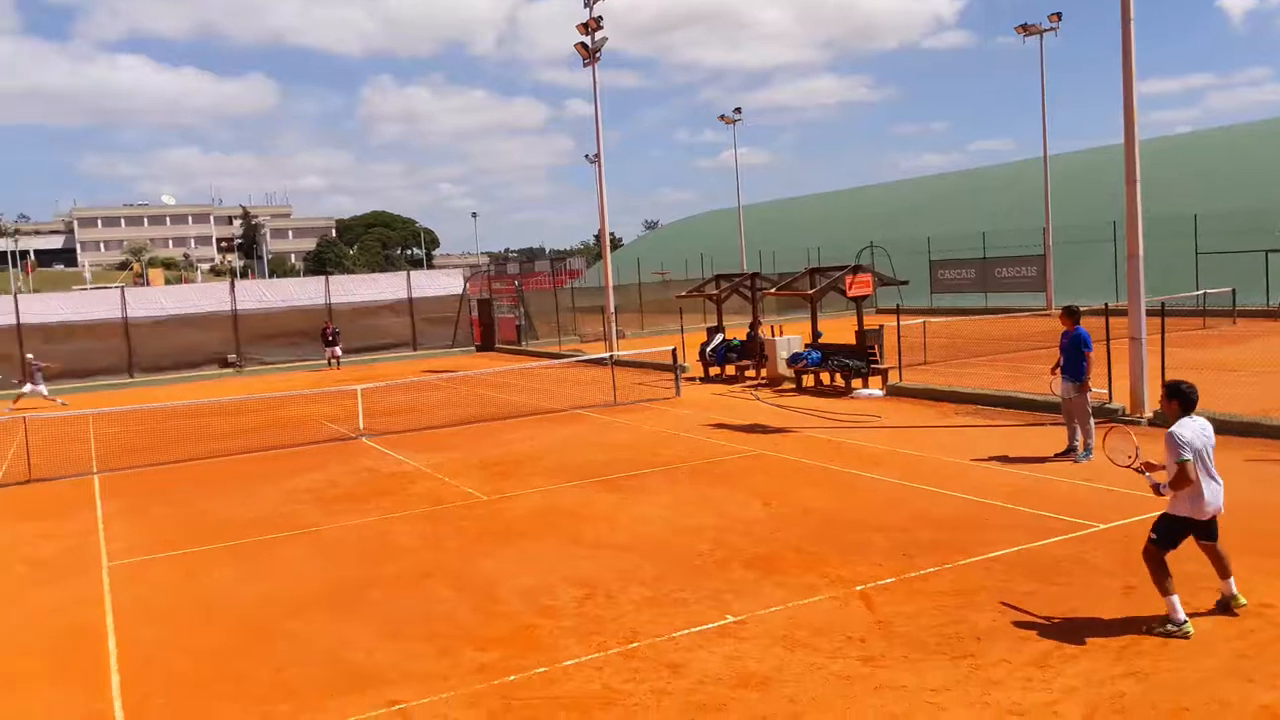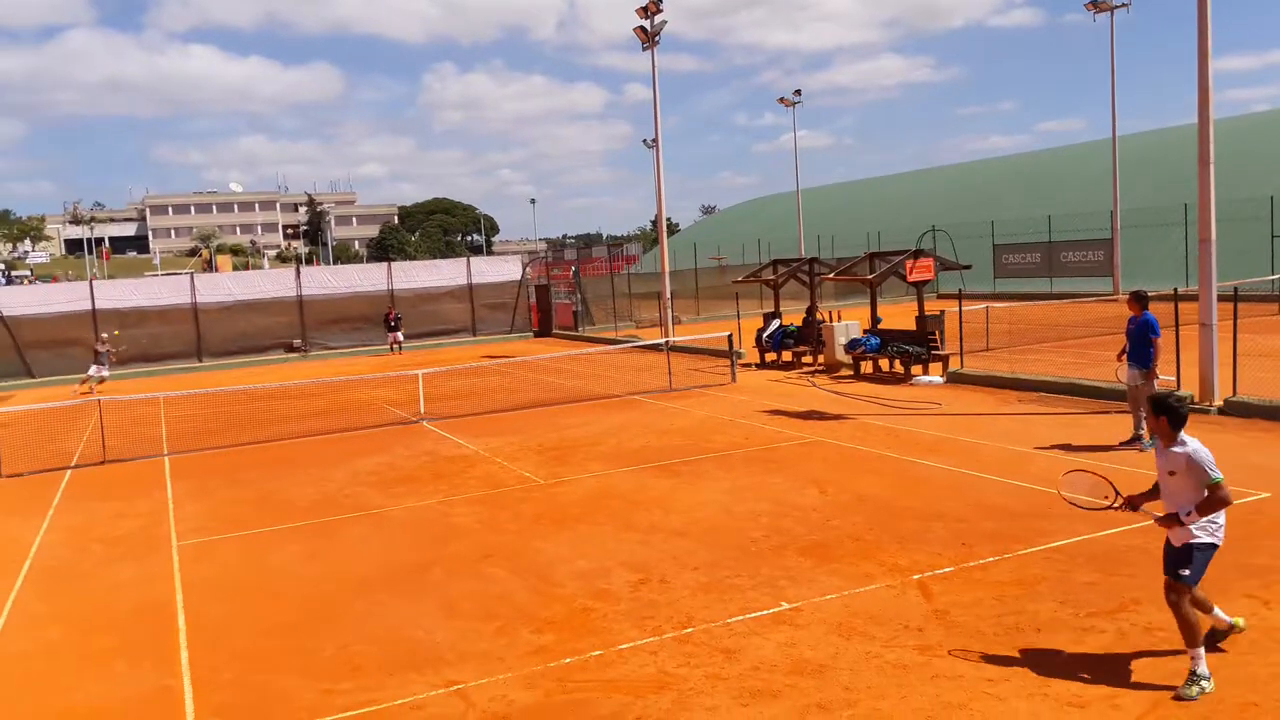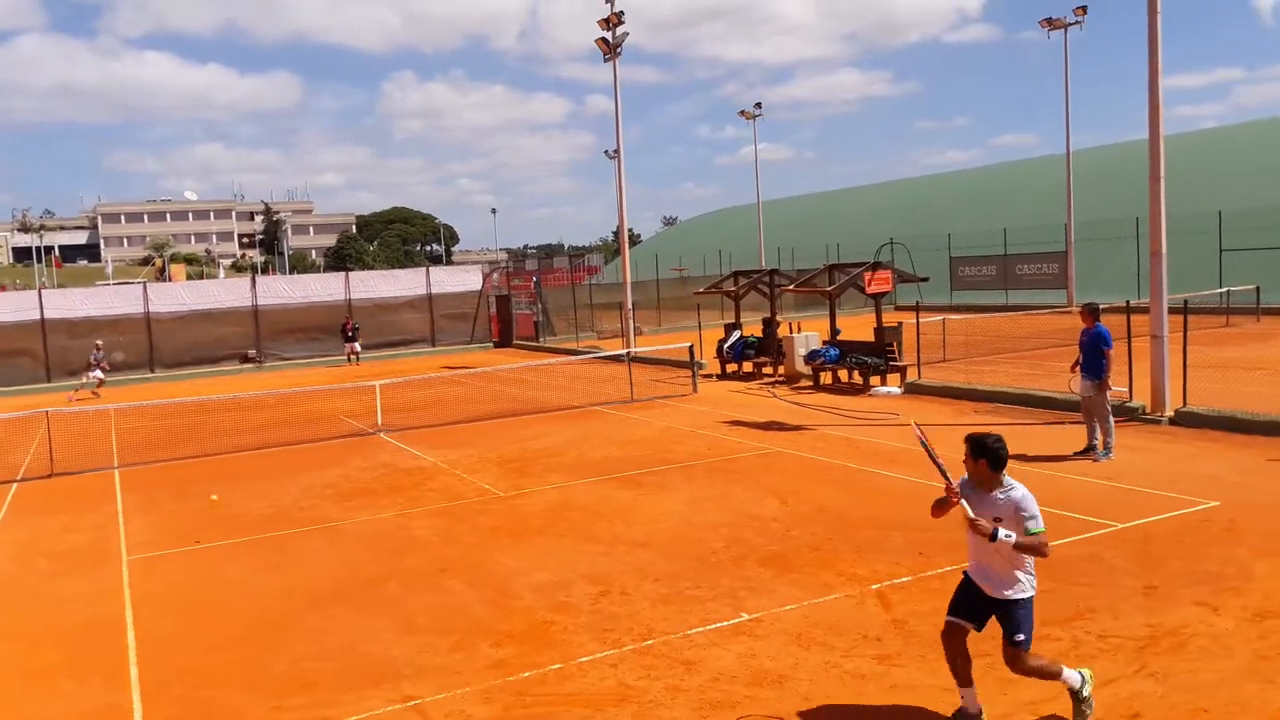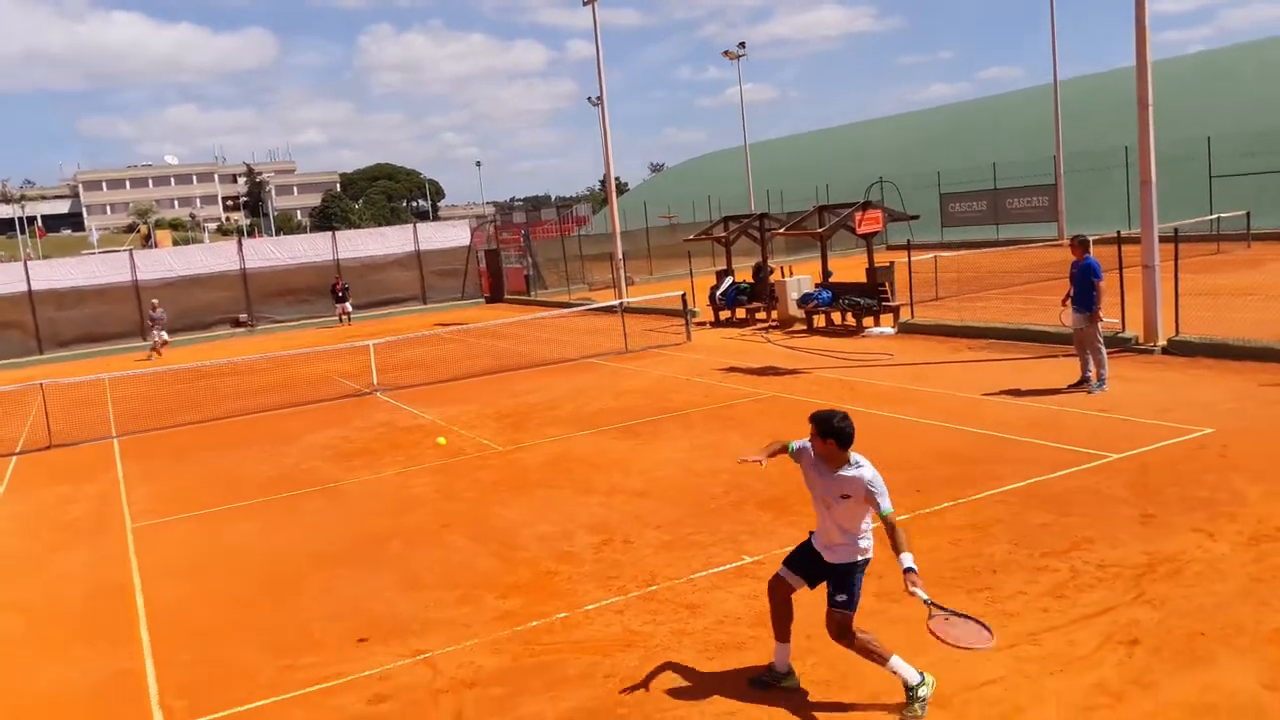
dt=0.5s
person 1, frame 1
left shoulder: (1176, 433)
right shoulder: (1204, 425)
left elbow: (1186, 477)
left wrist: (1162, 488)
right wrist: (1161, 466)
left hip: (1187, 507)
right hip: (1211, 501)
left knee: (1152, 554)
right knee: (1209, 544)
left ankle: (1178, 620)
right ankle: (1232, 596)
person 1, frame 2
left shoulder: (1194, 454)
right shoulder: (1161, 445)
left elbow: (1224, 497)
left wrist: (1181, 517)
right wrist: (1143, 498)
left hip: (1201, 534)
right hip: (1177, 532)
left knee: (1176, 596)
right knee: (1179, 591)
left ankle: (1200, 673)
right ankle: (1225, 623)
person 1, frame 3
left shoulder: (1020, 499)
right shoulder: (969, 484)
left elbow: (1042, 547)
right elbow: (936, 511)
left wrist: (995, 534)
right wrist: (948, 500)
left hip: (1014, 588)
right hip: (978, 577)
left knee: (1018, 661)
right knee: (951, 635)
left ankle: (1077, 682)
person 1, frame 4
left shoulder: (866, 477)
right shoulder: (812, 452)
left elbow: (891, 524)
right elbow: (784, 445)
left wrist: (908, 565)
right wrist: (763, 455)
left hip: (848, 557)
right hip: (821, 544)
left knee: (840, 630)
right knee: (777, 589)
left ankle: (915, 682)
right ankle: (782, 668)
